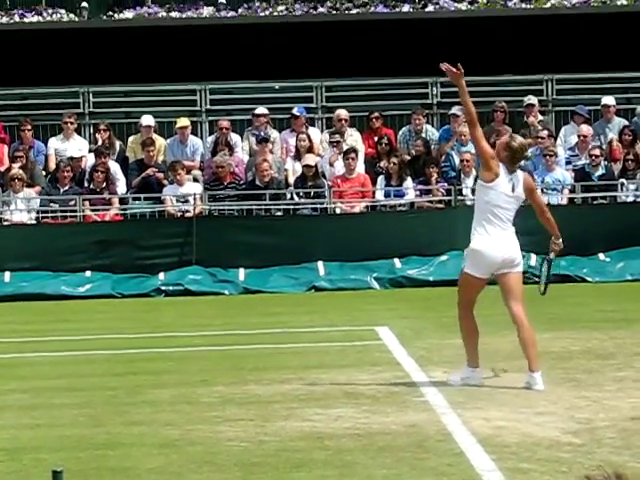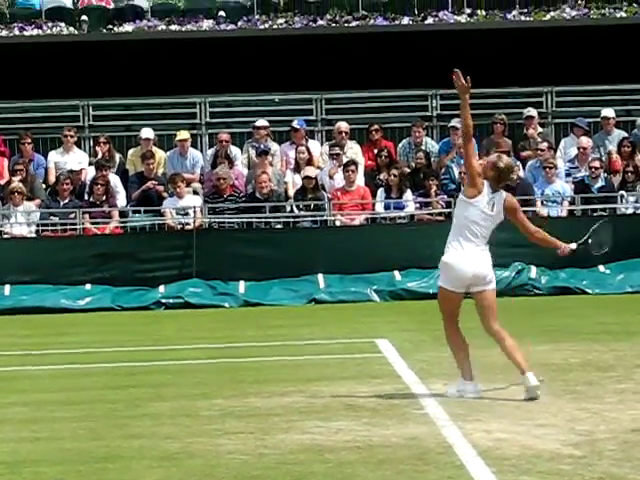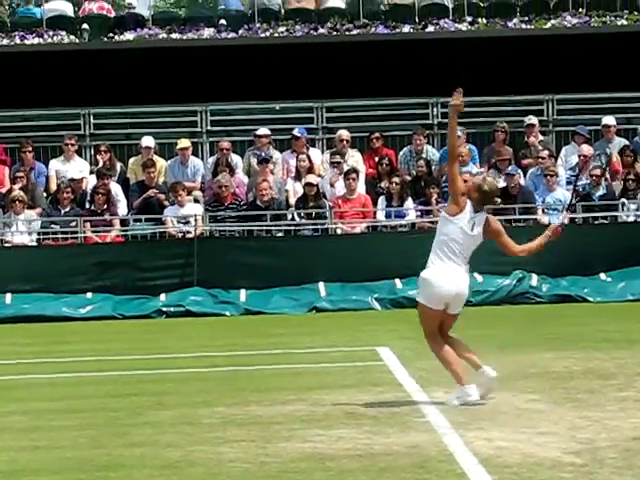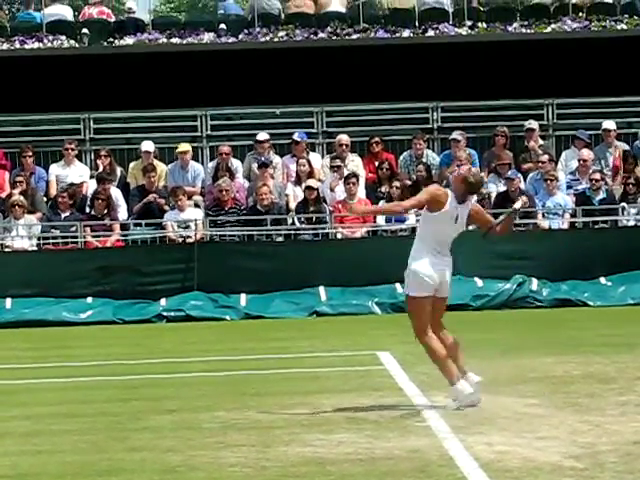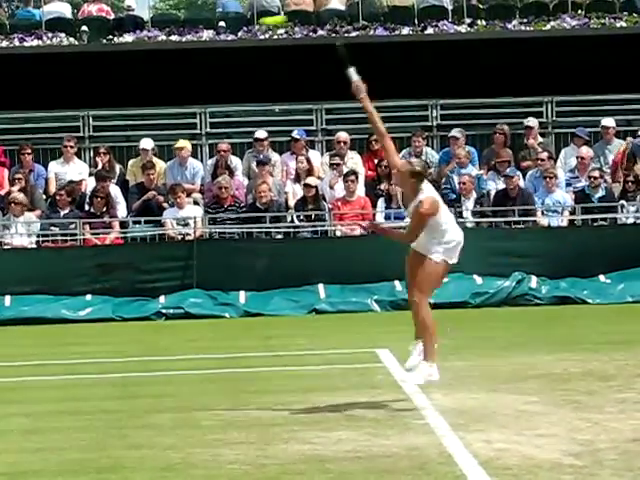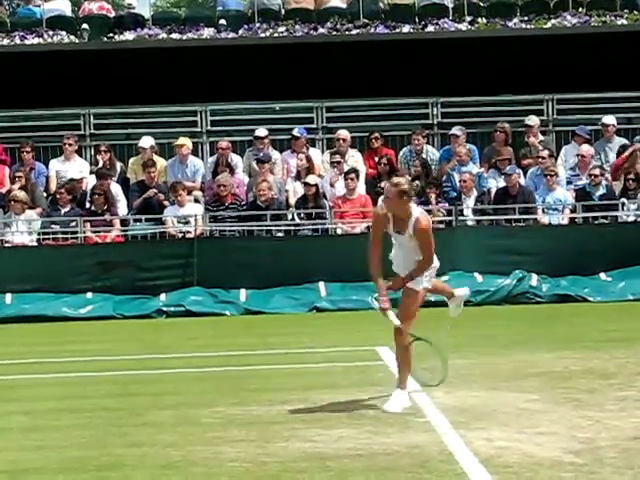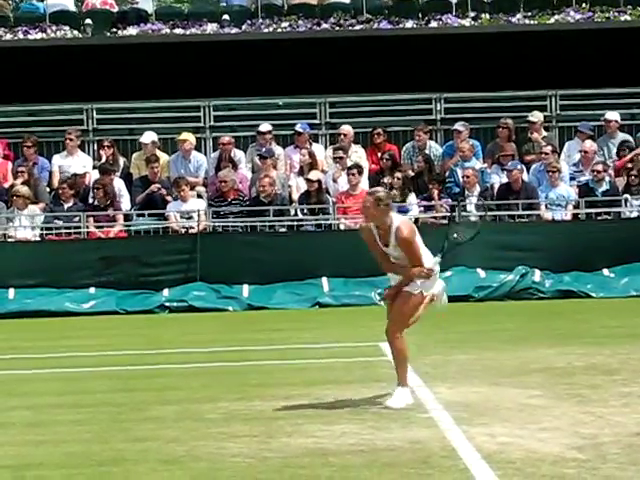
dt=0.2s
person 1, frame 1
left shoulder: (492, 168)
right shoulder: (525, 181)
left elbow: (473, 124)
right elbow: (544, 214)
left wrist: (460, 86)
right wrist: (556, 238)
left hip: (483, 251)
right hip: (510, 250)
left knee: (465, 309)
right knee: (517, 312)
left ankle: (472, 370)
right ankle: (534, 374)
person 1, frame 2
left shoulder: (476, 185)
right shoulder: (508, 201)
left elbow: (467, 140)
right elbow: (534, 232)
left wrist: (463, 99)
right wrist: (561, 246)
left hip: (456, 264)
right hip: (482, 267)
left knee: (450, 324)
right knee: (493, 327)
left ankle: (468, 382)
right ankle: (528, 377)
person 1, frame 3
left shoulder: (460, 200)
right shoulder: (491, 222)
left elbow: (452, 161)
right elbow: (518, 251)
left wrist: (453, 116)
right wrist: (548, 235)
left hip: (434, 282)
right hip: (460, 284)
left knee: (433, 338)
right knee: (443, 336)
left ankle: (467, 388)
right ankle: (482, 372)
person 1, frame 4
left shoulder: (438, 194)
right shoulder: (472, 209)
left elbow: (401, 207)
right elbow: (499, 231)
left wrist: (365, 209)
right wrist: (516, 209)
left hip: (422, 271)
right hip: (441, 270)
left knee: (423, 333)
right knee: (437, 329)
left ankle: (461, 387)
right ankle: (465, 376)
person 1, frame 5
left shoulder: (424, 205)
right shoulder: (410, 179)
left elbow: (410, 236)
right elbow: (384, 139)
left wrist: (380, 230)
right wrist: (365, 101)
left hip: (442, 248)
right hip: (424, 244)
left knee: (417, 300)
right knee: (413, 293)
left ankle: (428, 365)
right ankle: (421, 344)
person 1, frame 6
left shoulder: (421, 222)
right shoulder: (381, 215)
left elbow: (427, 260)
right elbow: (374, 252)
left wrist: (397, 283)
right wrist: (379, 288)
left hip: (418, 271)
right hip: (400, 267)
left knee: (401, 329)
left ankle: (401, 390)
right ankle: (455, 294)
person 1, frame 7
left shoulder: (403, 231)
right shoulder: (367, 228)
left elbow: (417, 267)
right elbow: (385, 263)
left wrist: (394, 289)
right wrist: (417, 270)
left hip: (421, 274)
right hip: (403, 273)
left knee: (393, 331)
right knee: (398, 325)
left ankle: (403, 390)
right ankle: (432, 295)
